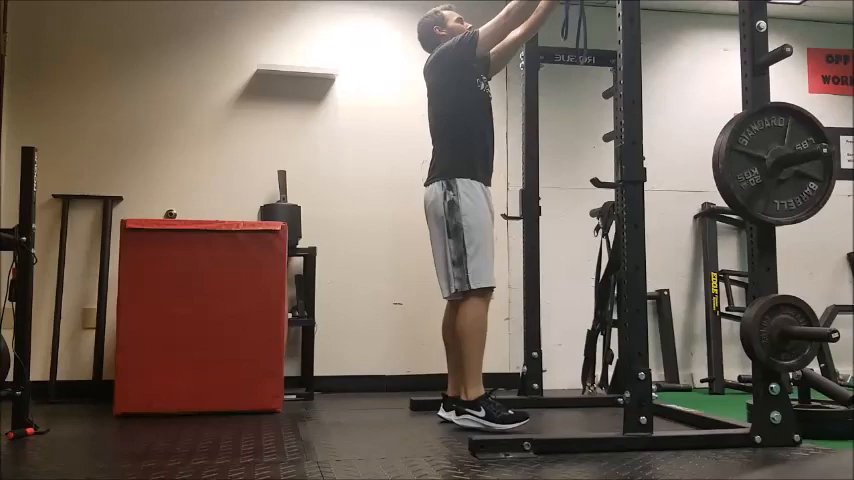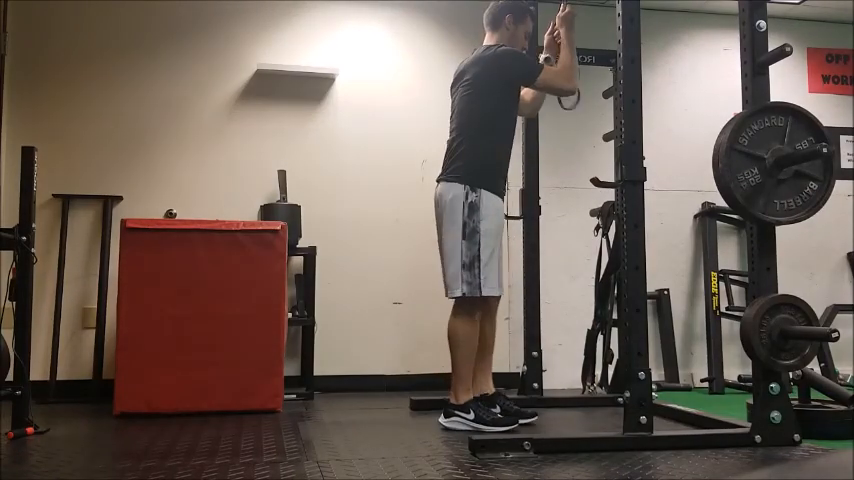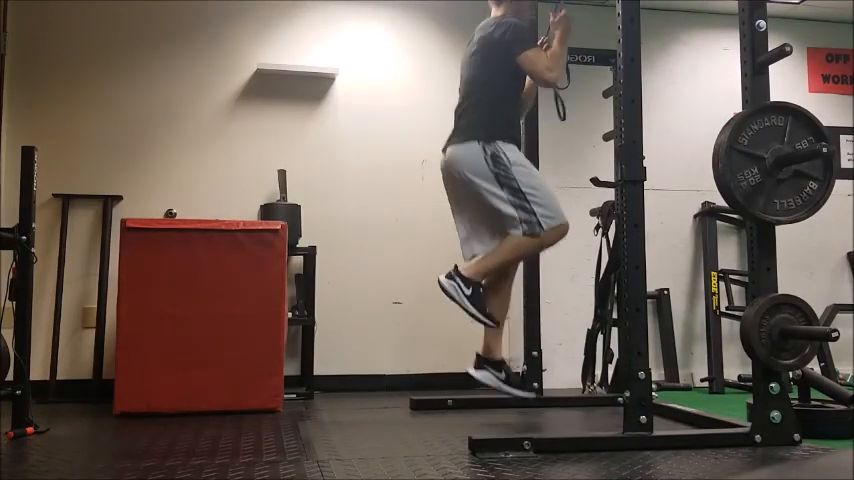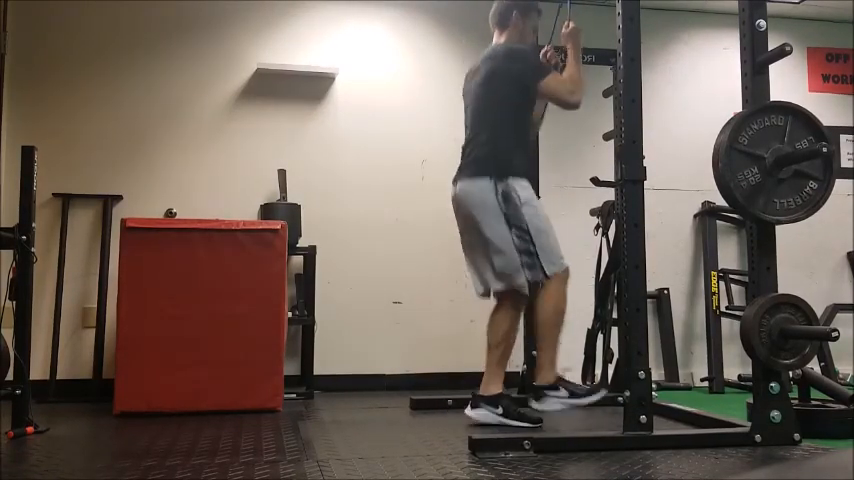
dt=1s
person 1, frame 1
left shoulder: (469, 69)
right shoulder: (445, 60)
left elbow: (517, 34)
left hip: (465, 186)
right hip: (456, 185)
left knee: (463, 293)
right knee: (475, 290)
left ankle: (457, 396)
right ankle: (473, 398)
person 1, frame 2
left shoulder: (478, 66)
right shoulder: (502, 58)
left elbow: (528, 105)
right elbow: (568, 84)
left wrist: (548, 56)
left hip: (470, 189)
right hip: (471, 191)
left knee: (485, 296)
right knee: (473, 297)
left ankle: (484, 393)
right ankle: (460, 404)
person 1, frame 3
left shoulder: (487, 38)
left elbow: (517, 104)
right elbow: (550, 74)
left wrist: (537, 58)
right wrist: (560, 34)
left hip: (463, 151)
right hip: (484, 147)
left knee: (511, 249)
right knee: (551, 225)
left ankle: (491, 359)
right ankle: (466, 276)
person 1, frame 4
left shoulder: (478, 69)
right shoulder: (517, 58)
right elbow: (571, 97)
left wrist: (541, 77)
right wrist: (573, 50)
left hip: (471, 186)
right hip: (498, 184)
left knee: (512, 291)
right knee: (551, 277)
left ankle: (488, 396)
right ankle: (547, 384)
